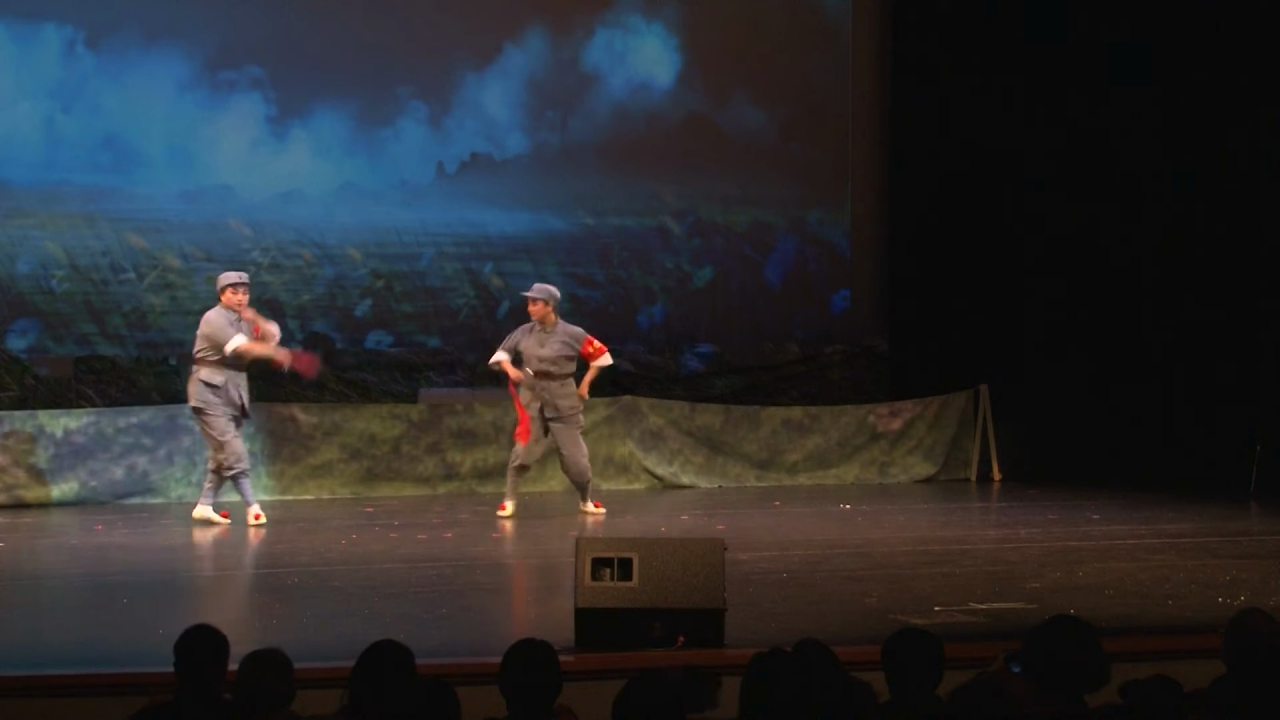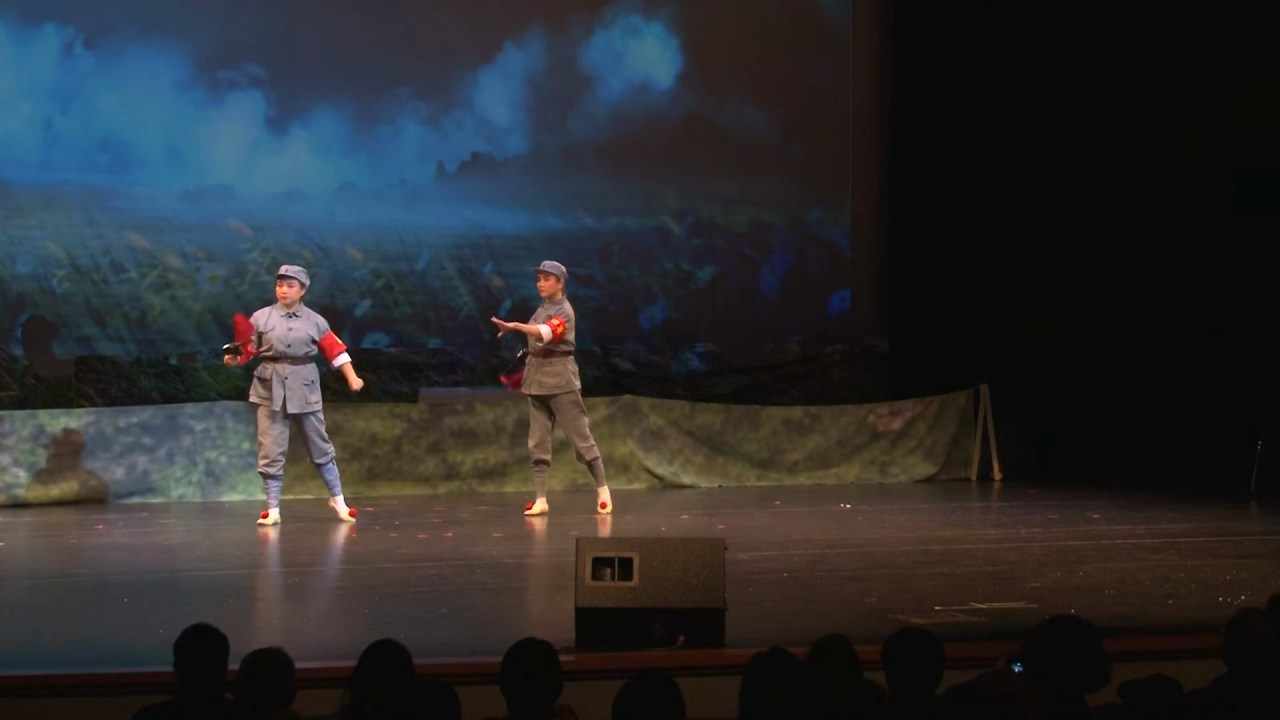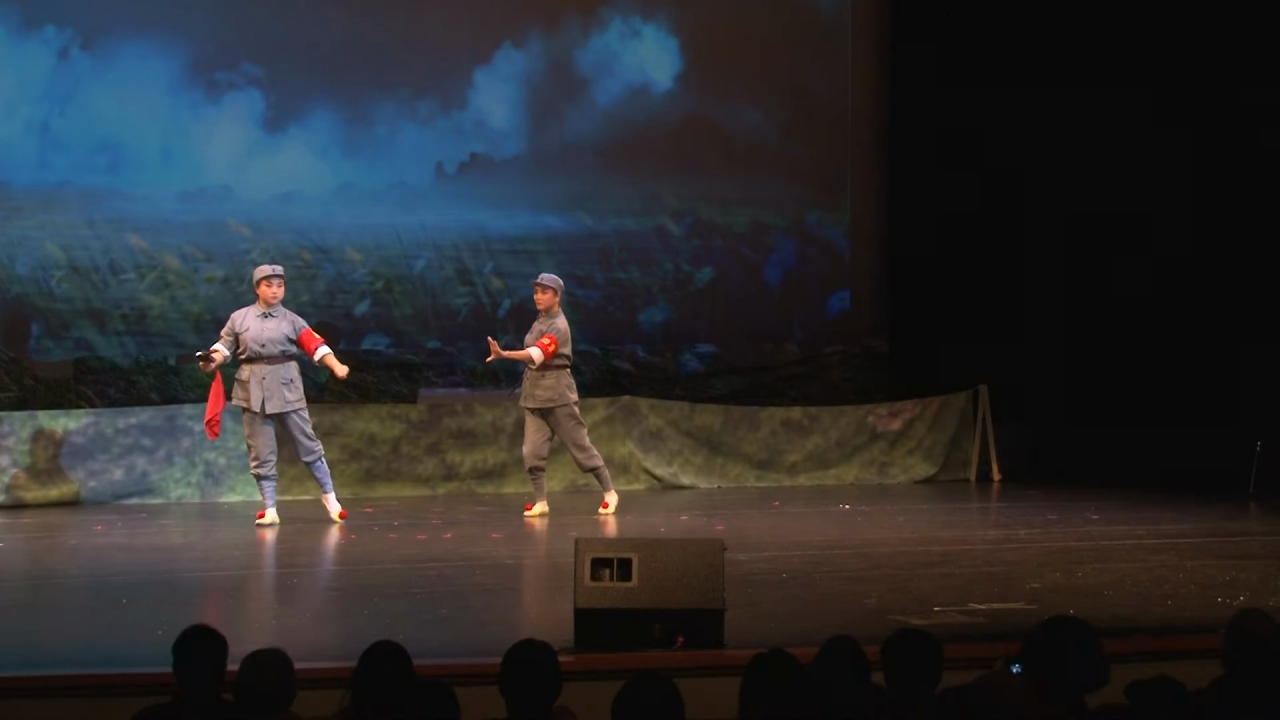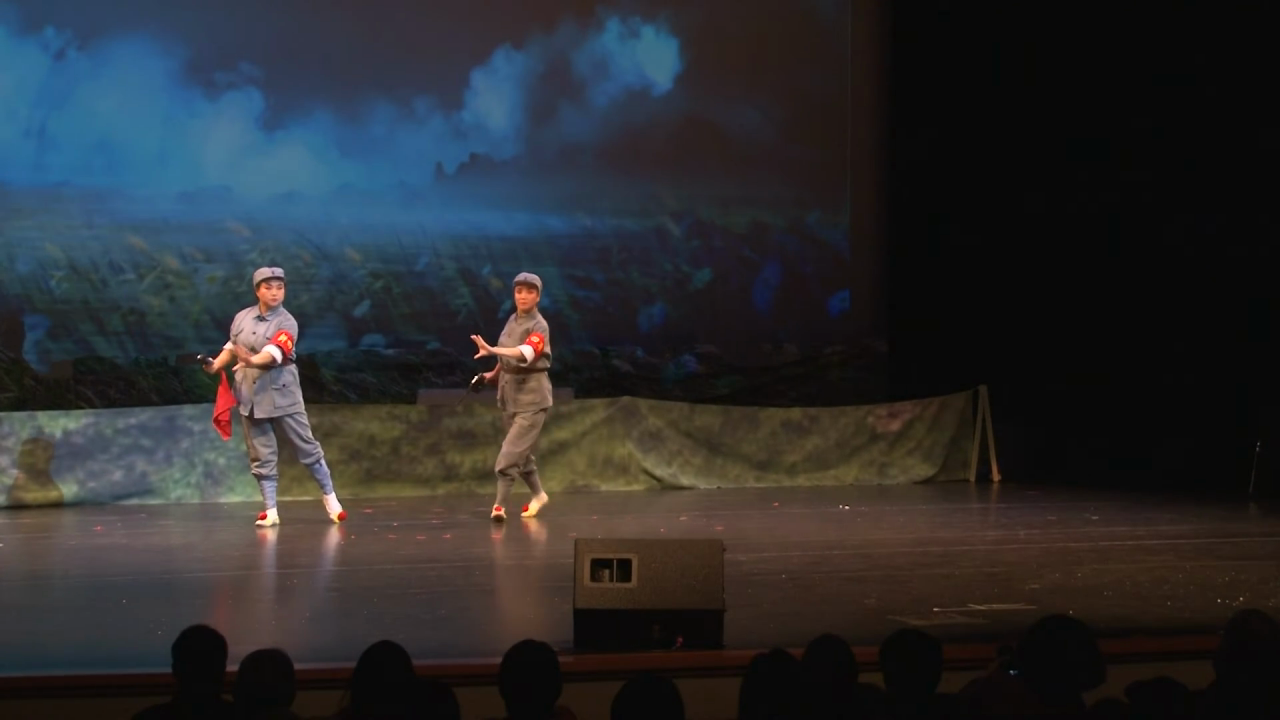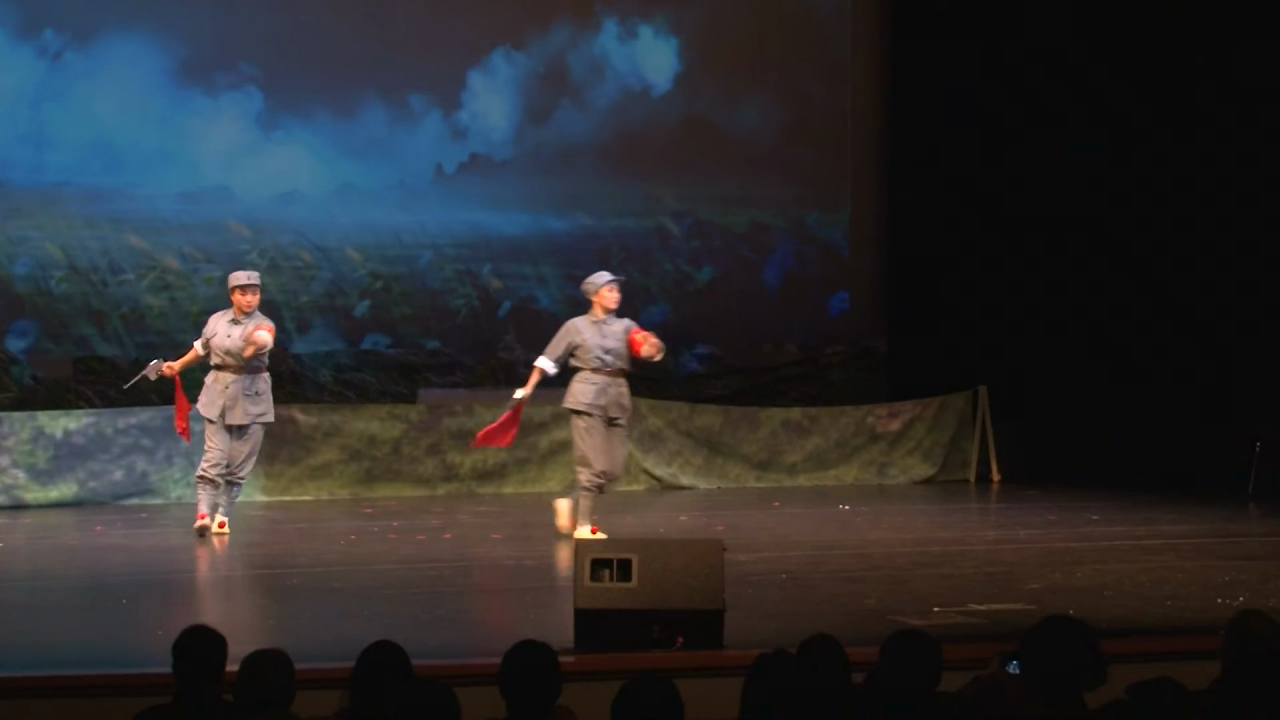
dt=1s
person 1, frame 1
left shoulder: (246, 321)
right shoulder: (213, 319)
left elbow: (273, 335)
right elbow: (237, 347)
left wrist: (257, 321)
right wrist: (275, 354)
left hip: (232, 393)
right hip: (209, 392)
left knee: (223, 454)
right knee: (232, 451)
left ankle: (204, 506)
right ankle: (251, 507)
person 1, frame 2
left shoulder: (315, 321)
right shoulder: (261, 317)
left elbow: (335, 351)
right elbow: (246, 346)
left wrist: (352, 377)
right wrist: (234, 357)
left hip: (304, 387)
right hip: (271, 388)
left knee: (320, 445)
right knee: (271, 450)
left ankle: (337, 499)
right ankle: (273, 509)
person 1, frame 3
left shoulder: (291, 320)
right shoulder: (239, 318)
left elbow: (316, 345)
right elbow: (224, 347)
left wrist: (336, 366)
right wrist: (212, 362)
left hip: (286, 387)
right hip: (253, 389)
left knee: (307, 443)
right knee: (261, 452)
left ankle: (329, 496)
right ankle: (269, 509)
person 1, frame 4
left shoulder: (287, 322)
right shoulder: (242, 317)
left elbow: (274, 352)
right elbow: (232, 346)
left wrist: (249, 360)
right wrist: (216, 364)
left hip: (281, 389)
right hip: (249, 390)
left knee: (306, 445)
right knee: (260, 453)
left ankle: (329, 496)
right ankle: (270, 510)
person 1, frame 5
left shoulder: (261, 324)
right shoulder: (216, 321)
left elbow: (265, 338)
right elbow: (202, 348)
left wrist: (257, 344)
right wrist: (176, 365)
left hip: (251, 396)
right hip: (218, 393)
left knee: (239, 462)
right knee: (214, 458)
left ankle: (223, 514)
right ankle: (203, 516)
person 2, frame 1
left shoulder: (572, 333)
right shoulder: (525, 332)
left elbow: (602, 355)
right elbow: (500, 355)
left wrist: (585, 383)
right wrist: (511, 371)
left hip: (563, 401)
right hip: (532, 400)
left knee: (575, 458)
right knee: (523, 451)
left ankle: (586, 501)
right ankle: (509, 500)
person 2, frame 2
left shoulder: (563, 311)
right shoulder: (542, 309)
left elbow: (547, 333)
left wrist: (516, 326)
left hip: (560, 379)
right hip: (536, 379)
left knee: (580, 436)
right knee: (537, 442)
left ankle: (602, 490)
right ankle: (541, 499)
person 2, frame 3
left shoulder: (557, 326)
right shoulder: (541, 321)
left elbow: (537, 354)
left wrist: (504, 354)
left hip: (557, 392)
right hip: (535, 393)
left knee: (580, 446)
right knee: (532, 452)
left ankle: (609, 493)
right ankle: (540, 502)
person 2, frame 4
left shoulder: (539, 326)
right shoulder: (512, 320)
left elbow: (526, 353)
left wrist: (492, 350)
right wrist: (494, 374)
left hip: (532, 393)
right hip: (508, 391)
left knee: (511, 453)
right knee: (521, 453)
left ankle: (500, 504)
right ankle: (538, 495)
person 2, frame 5
left shoulder: (625, 326)
right shoulder: (575, 326)
left elbow: (645, 344)
right elbow: (549, 358)
left wrist: (653, 348)
right wrist: (529, 387)
left hip: (618, 397)
right hip: (586, 395)
left knee: (613, 464)
right knee: (593, 464)
left ankle: (569, 501)
right ankle: (583, 526)
